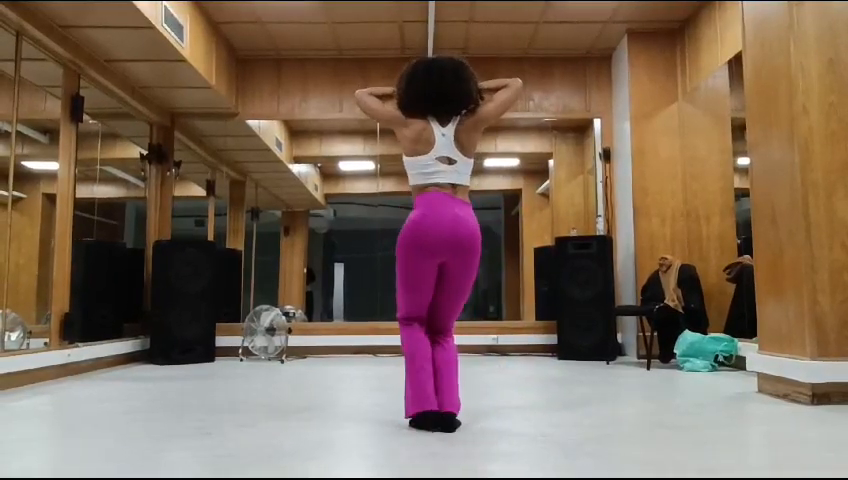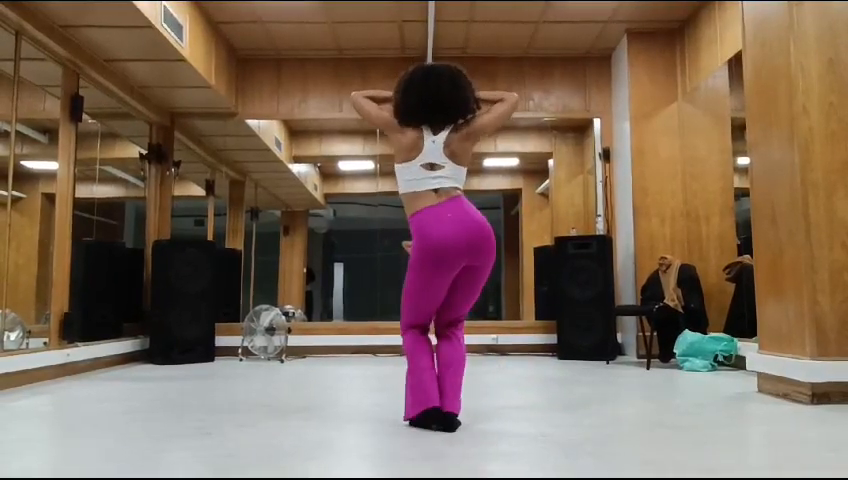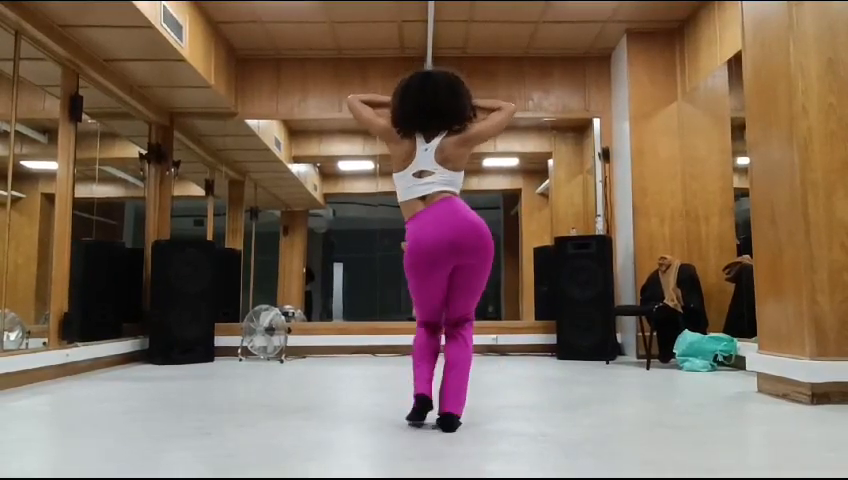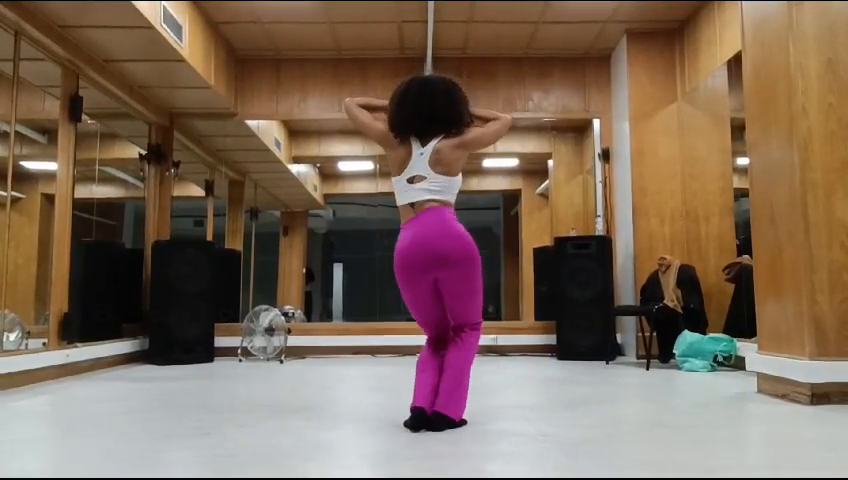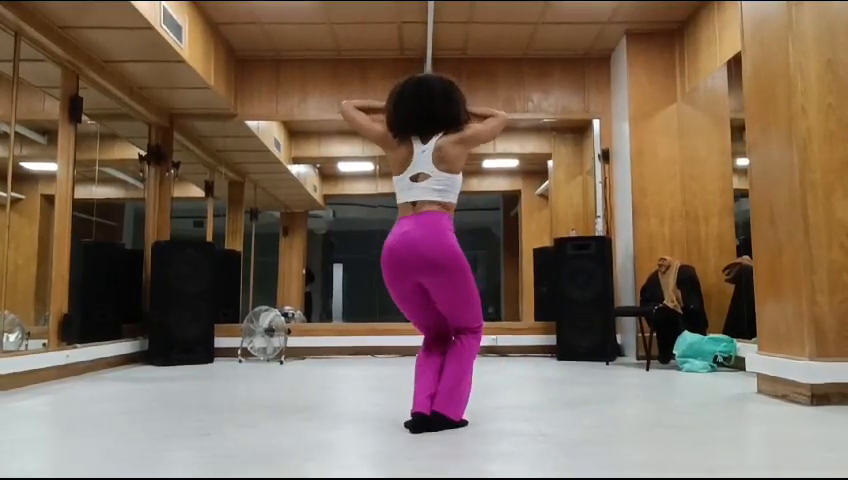
dt=0.2s
person 1, frame 1
left shoulder: (407, 125)
right shoulder: (471, 124)
left elbow: (362, 96)
right elbow: (514, 85)
left wrist: (400, 90)
right wrist: (476, 88)
left hip: (425, 223)
right hip: (466, 227)
left knee: (412, 320)
right knee: (441, 328)
left ankle: (424, 407)
right ankle: (448, 410)
person 1, frame 2
left shoulder: (401, 133)
right shoulder: (464, 135)
left elbow: (357, 97)
right elbow: (511, 99)
left wrist: (396, 95)
right wrist: (473, 96)
left hip: (432, 236)
right hip: (475, 228)
left knee: (414, 326)
right knee: (450, 326)
left ankle: (426, 406)
right ankle: (449, 410)
person 1, frame 3
left shoulder: (397, 140)
right shoulder: (460, 141)
left elbow: (353, 100)
right elbow: (508, 109)
left wrist: (394, 100)
right wrist: (470, 103)
left hip: (423, 240)
right hip: (466, 228)
left knee: (428, 325)
right knee: (460, 324)
left ankle: (421, 393)
right ankle: (450, 410)
person 1, frame 4
left shoulder: (394, 145)
right shoulder: (456, 145)
left elbow: (350, 104)
right elbow: (504, 121)
left wrist: (390, 104)
right wrist: (467, 112)
left hip: (409, 248)
right hip: (448, 238)
left knee: (436, 336)
right knee: (466, 329)
left ankle: (422, 406)
right ankle: (447, 411)
person 1, frame 5
left shoulder: (395, 145)
right shoulder: (456, 142)
left elbow: (347, 108)
right elbow: (500, 118)
left wrist: (388, 105)
right wrist: (463, 110)
left hip: (396, 247)
right hip: (436, 243)
left knee: (436, 336)
right knee: (469, 331)
left ankle: (422, 409)
right ankle: (446, 410)
